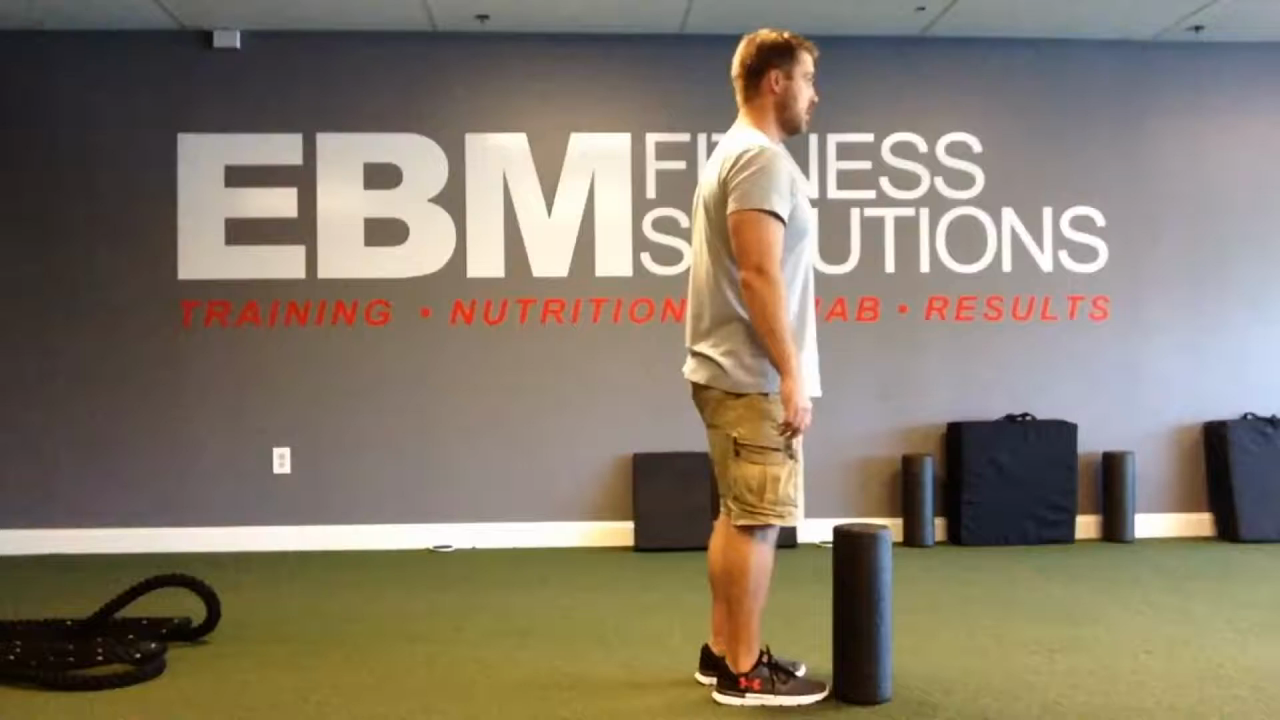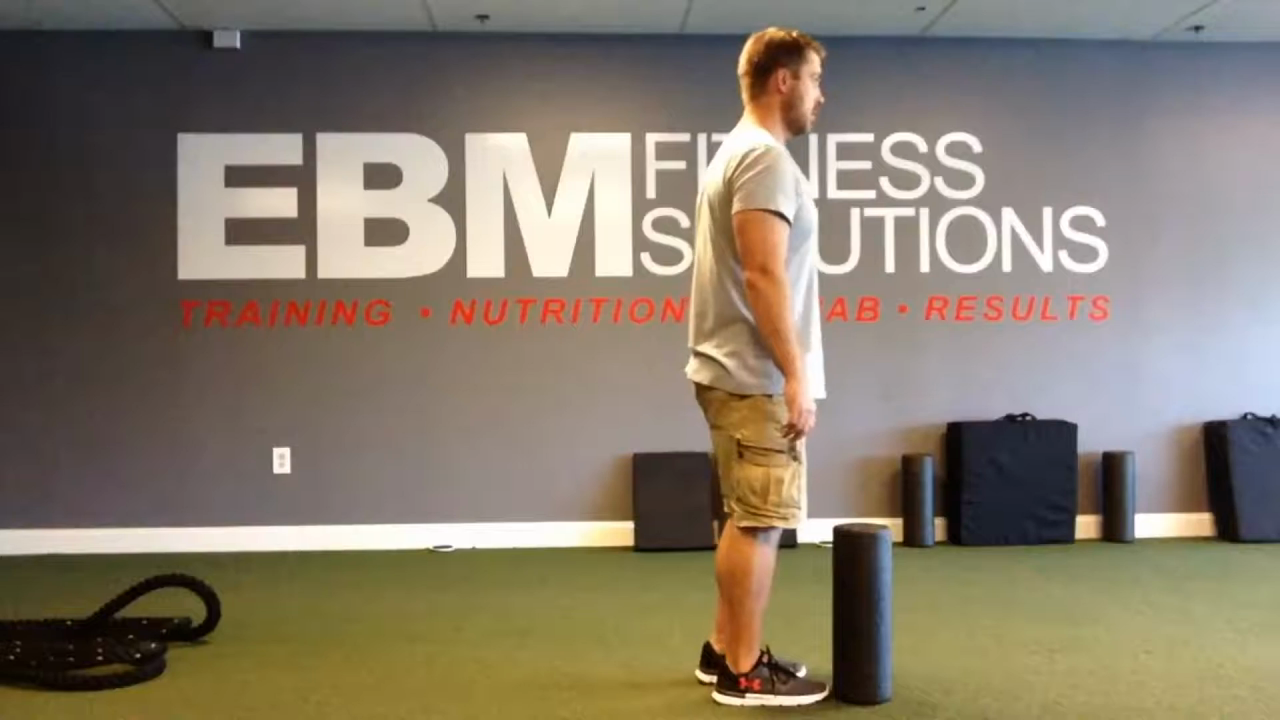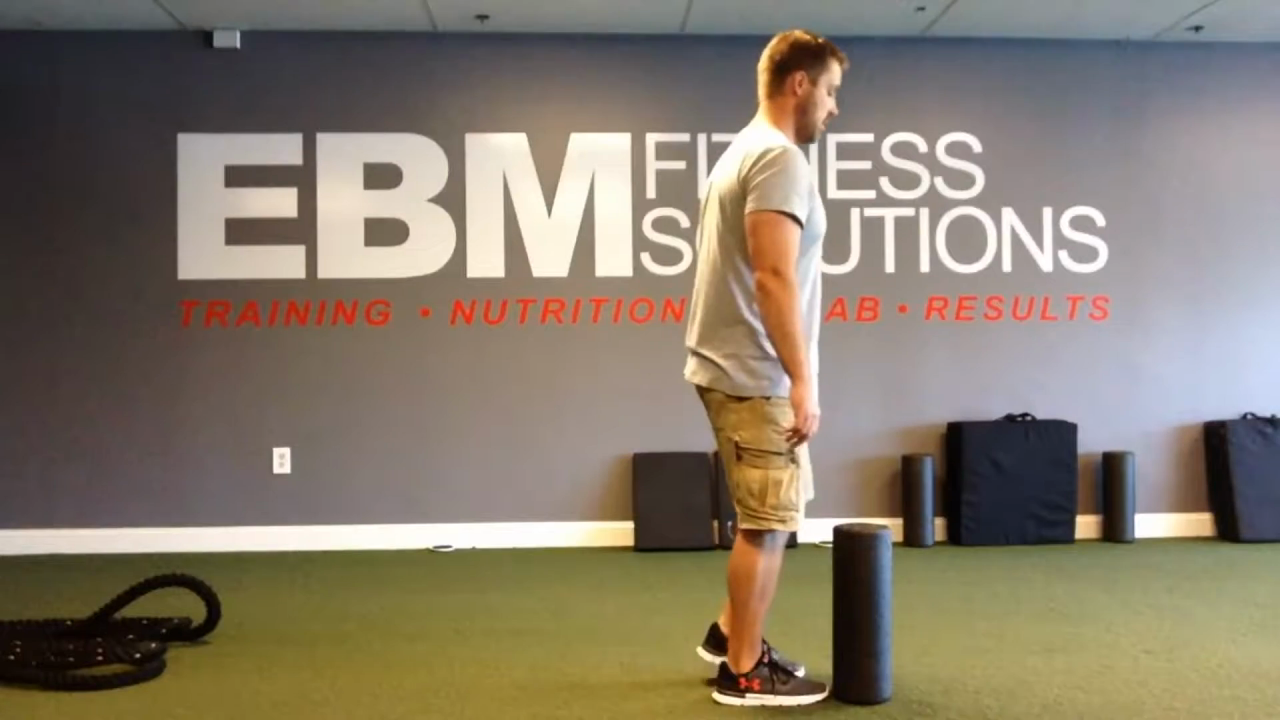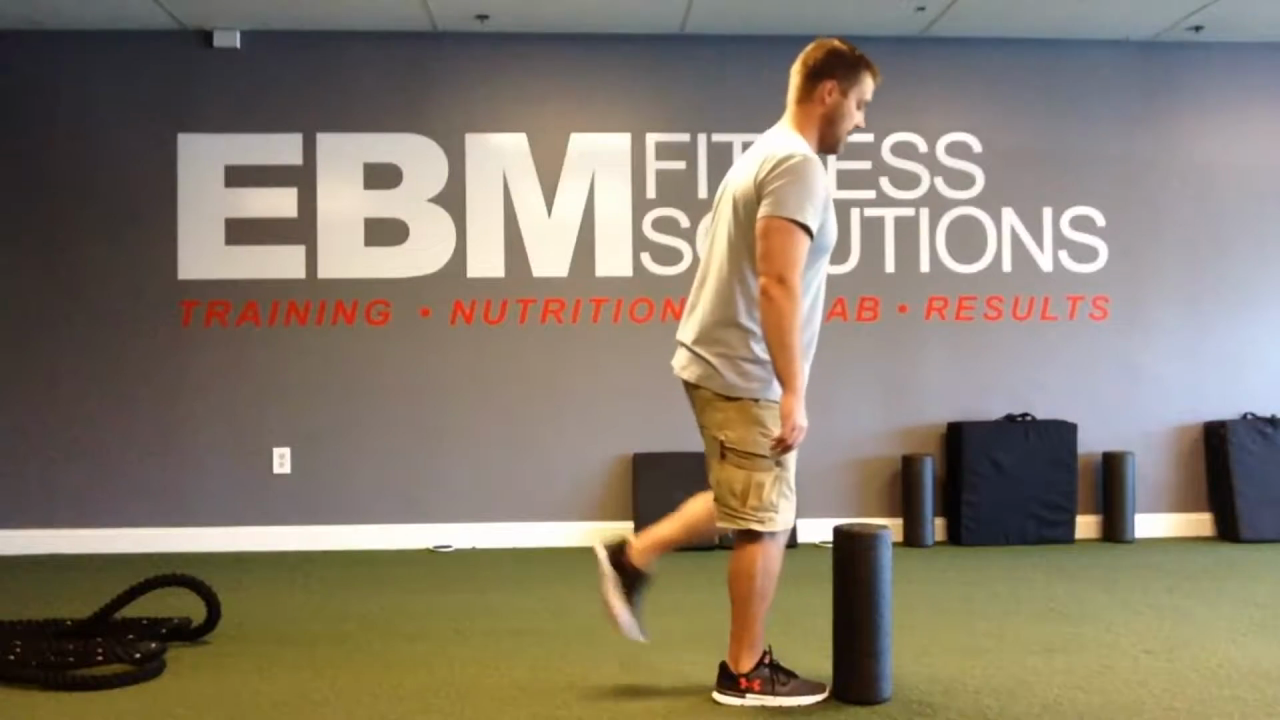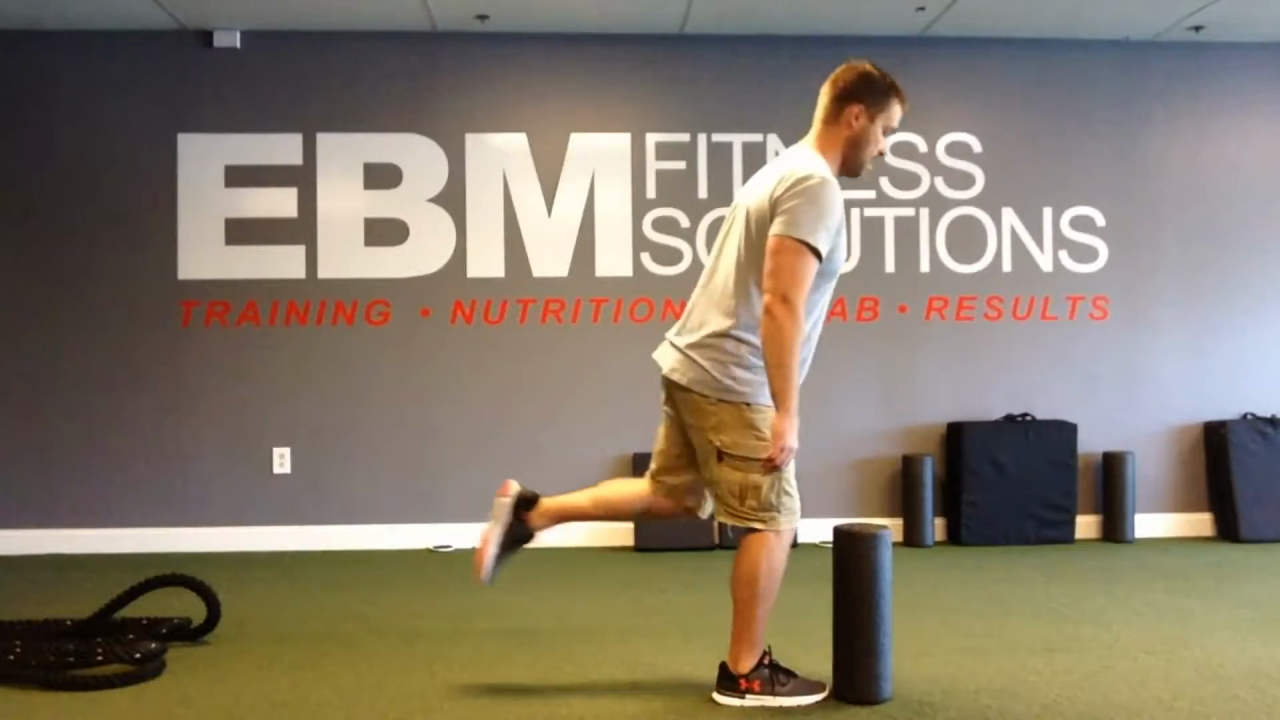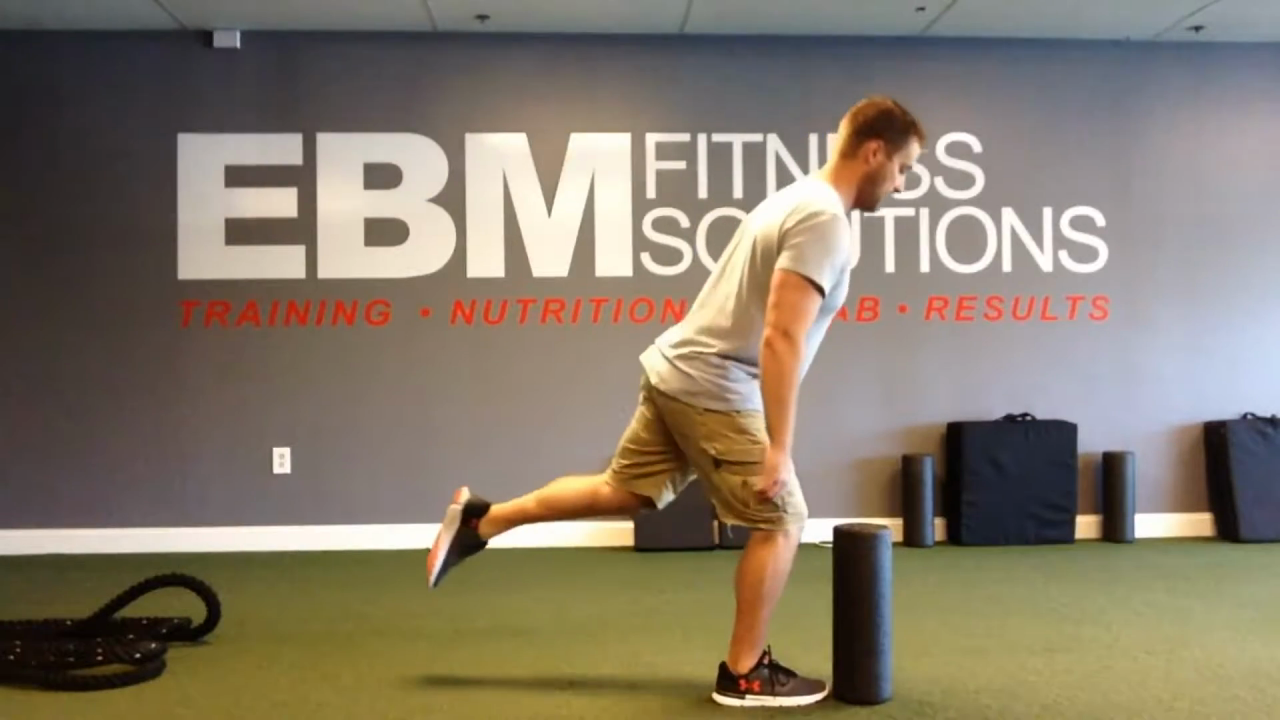
dt=0.3s
person 1, frame 1
left shoulder: (735, 155)
right shoulder: (759, 157)
right elbow: (757, 277)
right wrist: (790, 376)
left hip: (728, 370)
right hip: (752, 376)
left knee: (738, 516)
right knee: (758, 519)
left ankle: (724, 649)
right ankle: (745, 671)
person 1, frame 2
left shoulder: (738, 153)
right shoulder: (765, 157)
right elbow: (762, 277)
right wrist: (795, 376)
left hip: (731, 370)
right hip: (755, 378)
left knee: (744, 517)
right knee: (761, 521)
left ankle: (725, 649)
right ankle: (745, 671)
person 1, frame 3
left shoulder: (744, 152)
right shoulder: (778, 157)
right elbow: (773, 278)
right wrist: (802, 382)
left hip: (736, 366)
right hip: (753, 374)
left knee: (772, 507)
right knee: (770, 518)
left ankle: (733, 632)
right ankle: (743, 671)
person 1, frame 4
left shoulder: (766, 153)
right shoulder: (797, 164)
right elbow: (778, 285)
right wrist: (793, 393)
left hip: (723, 361)
right hip: (743, 372)
left knee: (751, 504)
right knee: (764, 519)
left ankle: (632, 558)
right ankle: (745, 672)
person 1, frame 5
left shoulder: (787, 169)
right shoulder: (814, 186)
right elbow: (779, 305)
left wrist: (775, 405)
right wrist: (785, 415)
left hip: (695, 362)
right hip: (727, 377)
left knee: (671, 495)
right knee: (772, 518)
left ankle: (527, 513)
right ankle: (745, 674)
person 1, frame 6
left shoulder: (798, 198)
right shoulder: (824, 220)
right elbow: (781, 339)
right wrist: (780, 448)
left hip: (678, 374)
right hip: (712, 387)
left knee: (621, 492)
right knee: (780, 521)
left ankle: (481, 521)
right ankle: (746, 674)
